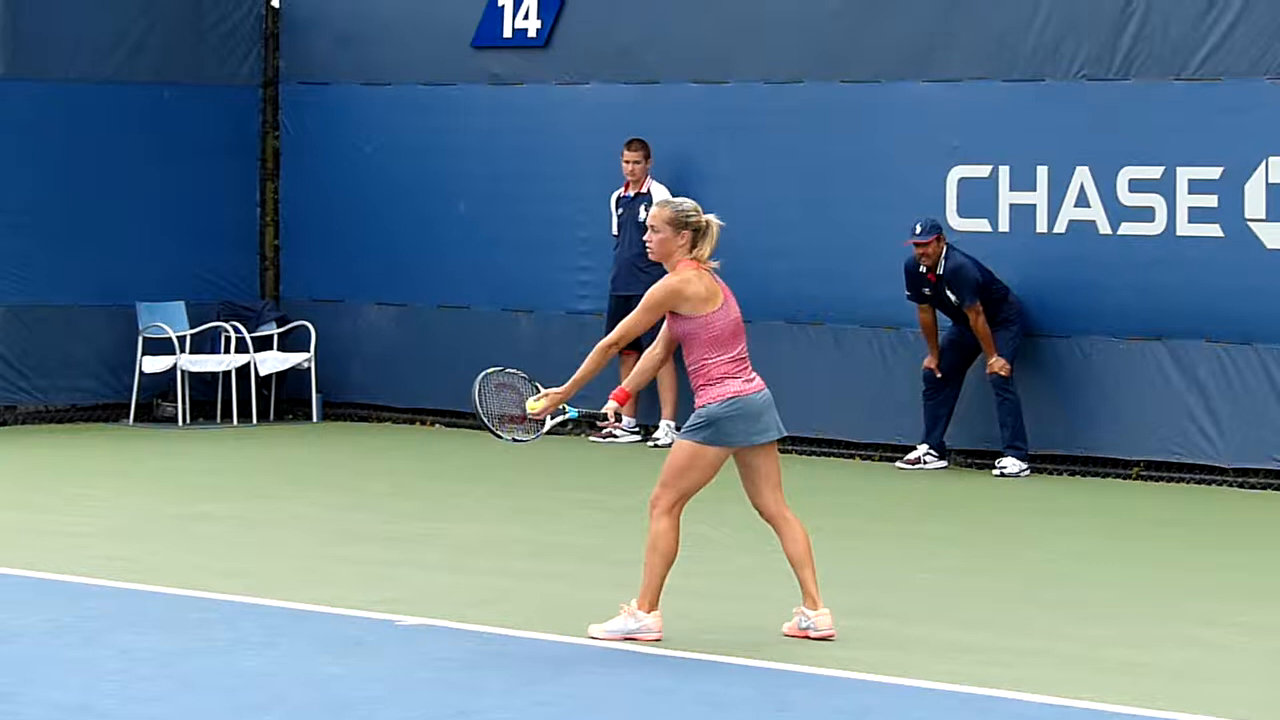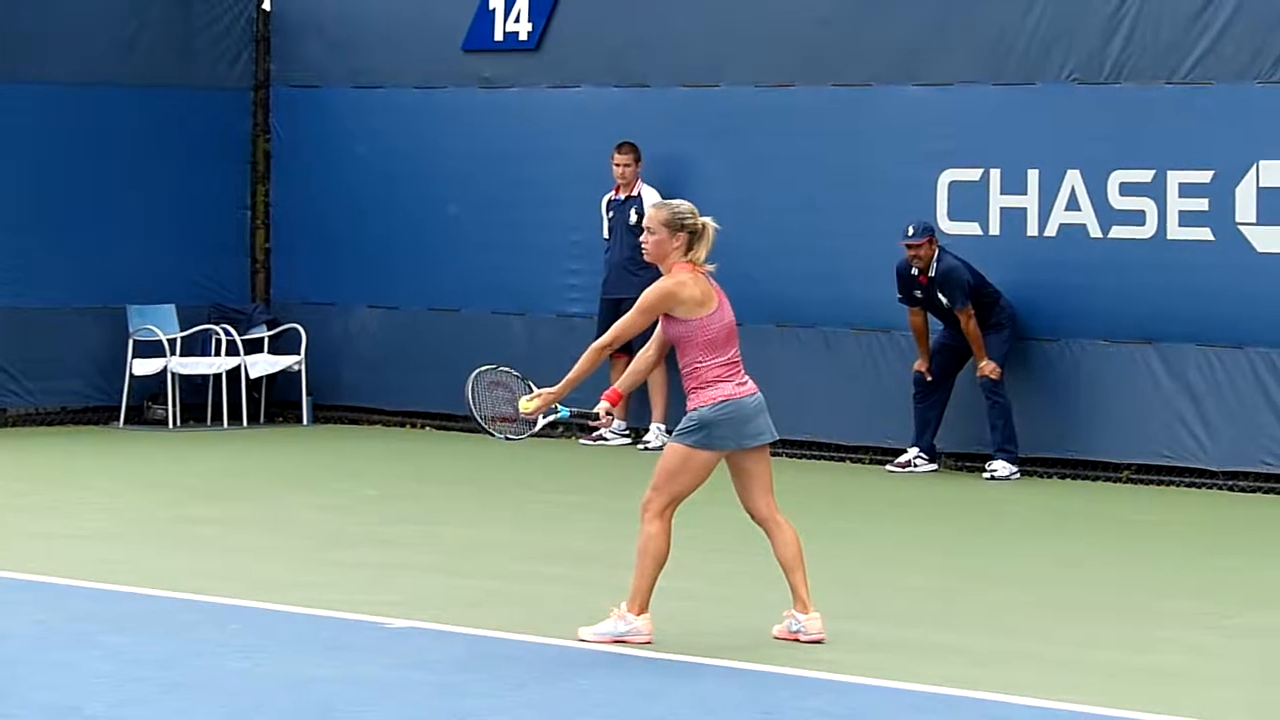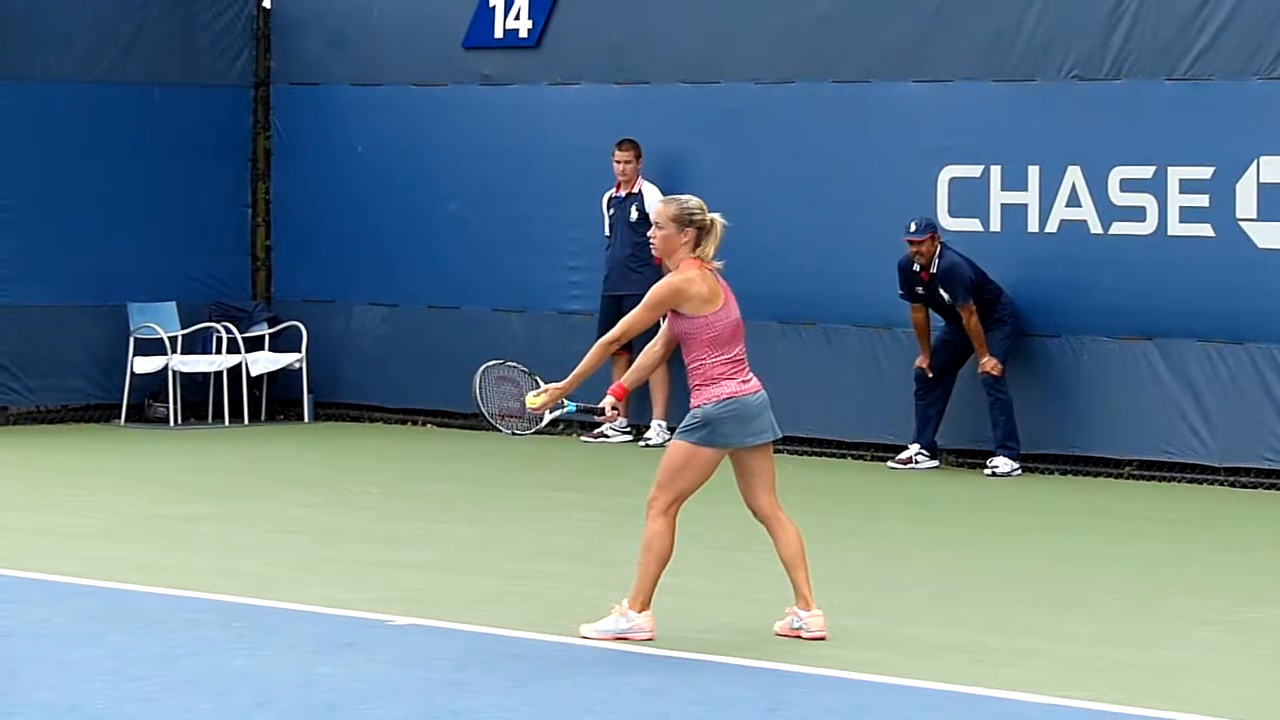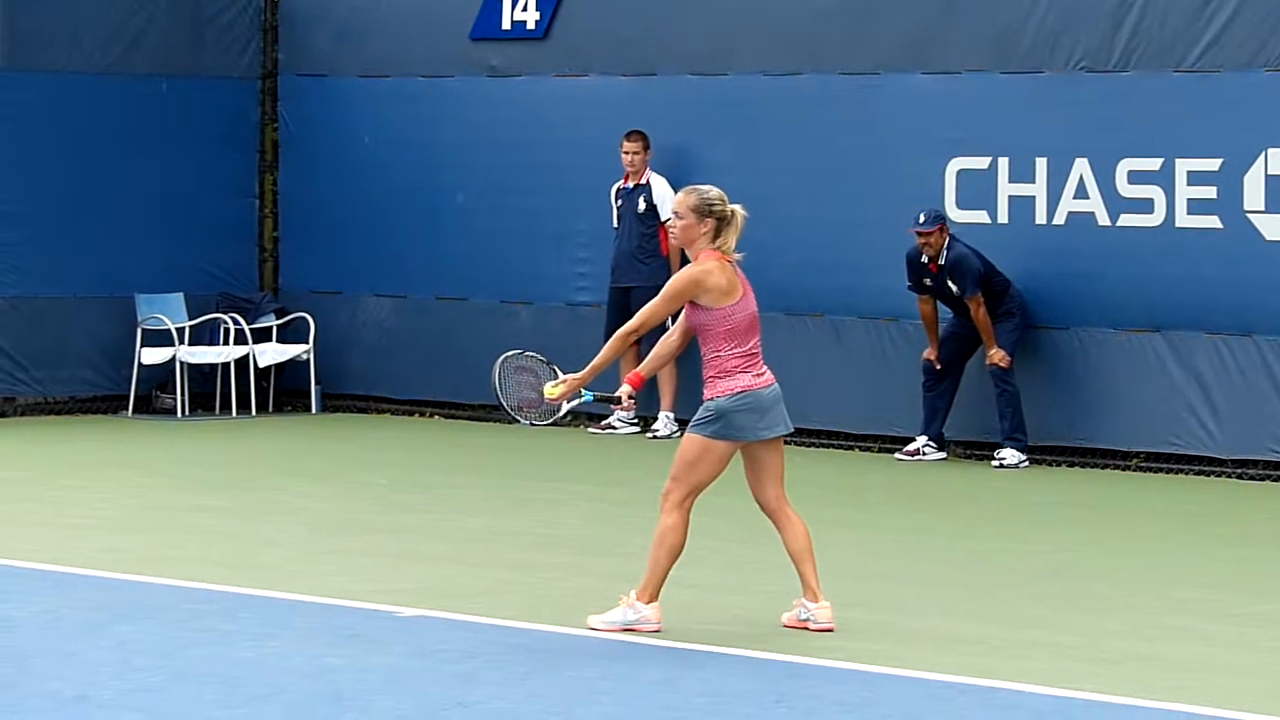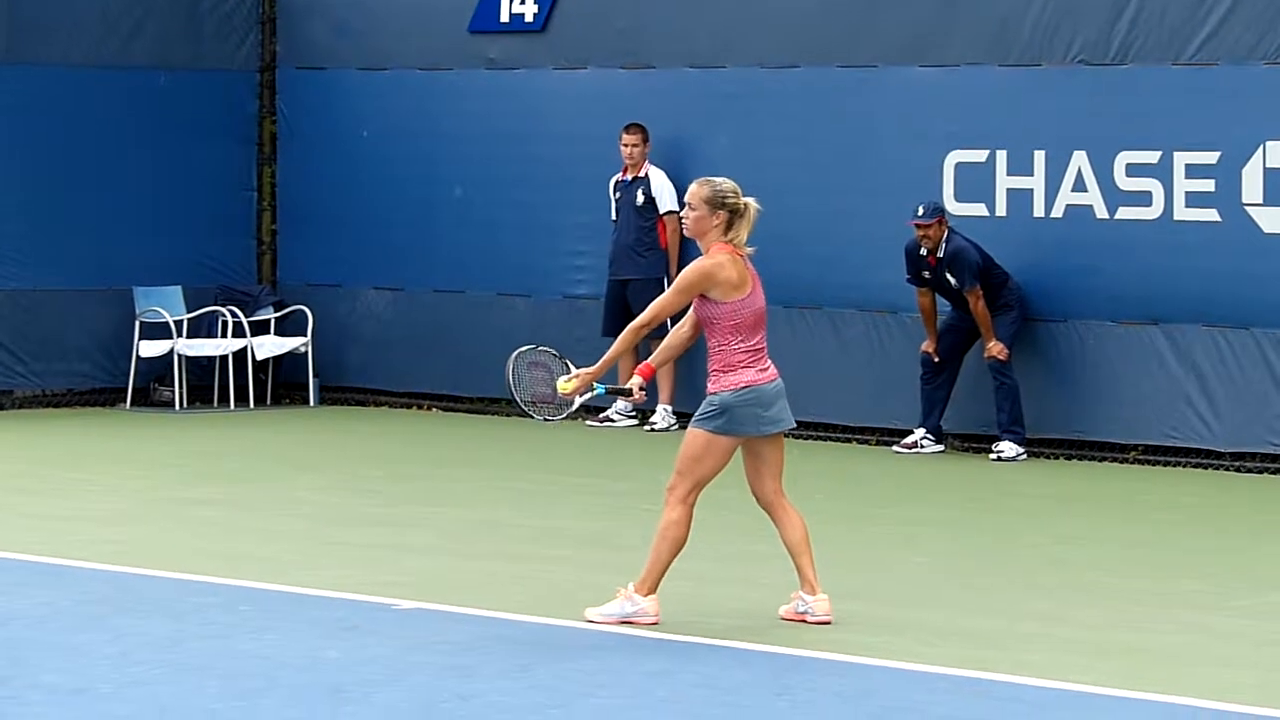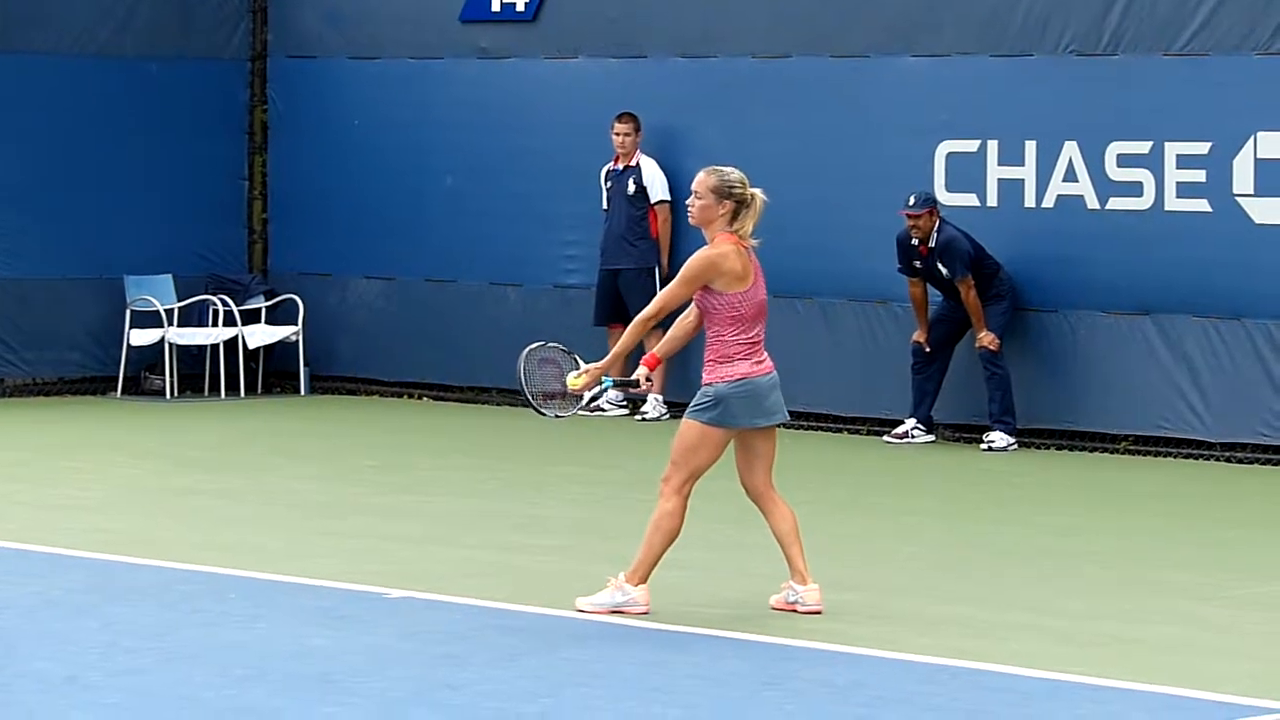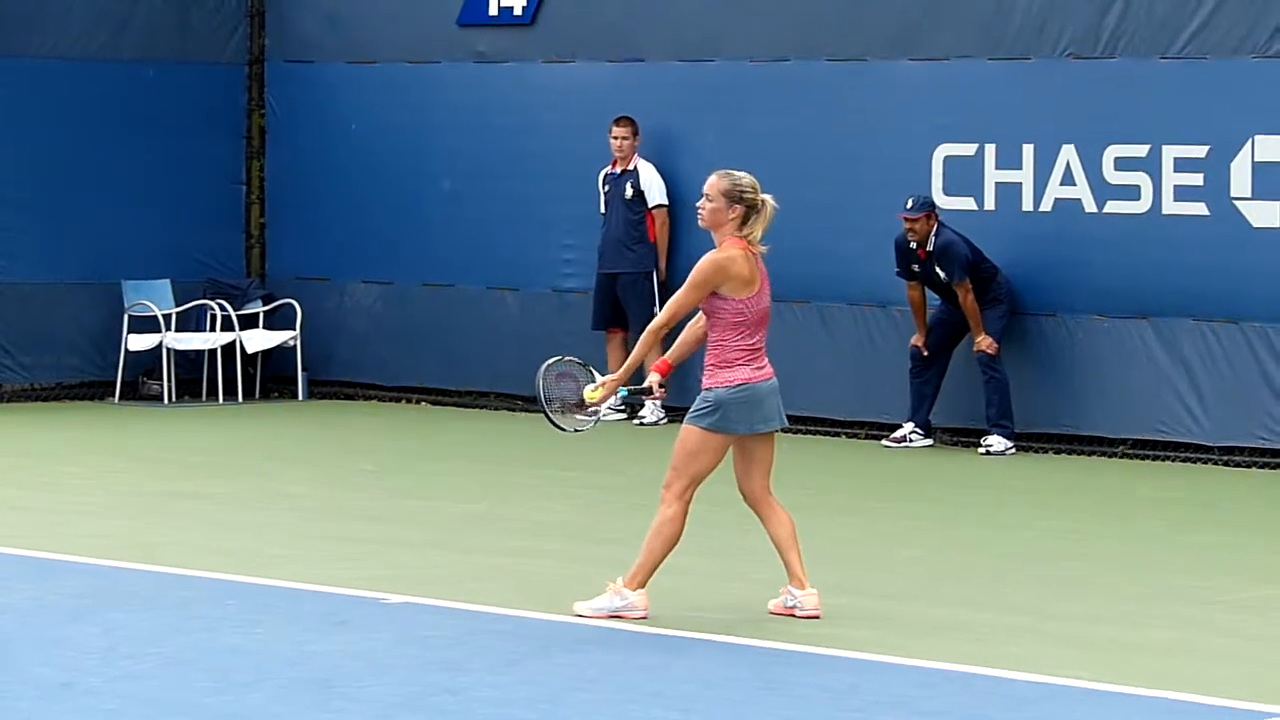
dt=0.7s
person 1, frame 1
left shoulder: (677, 284)
right shoulder: (700, 277)
left elbow: (612, 343)
right elbow: (659, 350)
left wrist: (565, 392)
right wrist: (620, 397)
left hip: (721, 408)
right hip: (754, 400)
left knee: (664, 505)
right knee: (775, 508)
left ankle: (644, 614)
right ankle: (815, 611)
person 1, frame 2
left shoulder: (672, 286)
right shoulder: (694, 280)
left elbow: (606, 344)
right elbow: (653, 351)
left wrist: (558, 392)
right wrist: (612, 397)
left hip: (713, 412)
right hip: (746, 404)
left knee: (655, 508)
right knee: (766, 512)
left ankle: (634, 617)
right ankle: (805, 616)
person 1, frame 3
left shoulder: (680, 282)
right shoulder: (702, 276)
left elbow: (613, 339)
right elbow: (660, 346)
left wrist: (565, 387)
right wrist: (619, 391)
left hip: (717, 408)
right hip: (750, 401)
left knee: (660, 505)
right knee: (768, 509)
left ankle: (636, 614)
right ankle: (808, 612)
person 1, frame 4
left shoulder: (699, 274)
right shoulder: (722, 267)
left elbow: (631, 330)
right elbow: (677, 336)
left wrist: (583, 377)
right wrist: (635, 380)
left hip: (730, 402)
right hip: (762, 394)
left knee: (675, 499)
right knee: (775, 503)
left ankle: (643, 605)
right ankle: (815, 604)
person 1, frame 5
left shoulder: (709, 266)
right shoulder: (734, 259)
left elbow: (644, 323)
right elbow: (687, 328)
left wrist: (595, 371)
right wrist: (645, 371)
left hip: (733, 396)
right hip: (764, 389)
left knee: (679, 494)
right knee: (772, 497)
left ankle: (641, 597)
right ankle: (813, 596)
person 1, frame 6
left shoulder: (714, 256)
right shoulder: (740, 251)
left elbow: (650, 315)
right elbow: (693, 317)
left wrist: (605, 365)
right wrist: (650, 362)
left hip: (728, 388)
right hip: (760, 382)
left knee: (673, 486)
right knee: (761, 489)
left ankle: (631, 588)
right ankle: (803, 587)
person 1, frame 7
left shoulder: (720, 260)
right shoulder: (747, 256)
left elbow: (661, 323)
left wrist: (620, 375)
right wrist: (662, 368)
left hip: (727, 392)
right hip: (759, 387)
left knee: (674, 493)
right knee: (758, 495)
left ankle: (629, 592)
right ankle: (801, 591)
person 2, frame 1
left shoulder: (659, 193)
right shoulder: (617, 197)
right wrist: (621, 271)
left hip: (651, 287)
right hip: (621, 287)
right knee: (627, 352)
left ankle: (667, 425)
right ankle: (627, 424)
person 2, frame 2
left shoulder: (649, 197)
right shoulder: (608, 201)
left wrist: (658, 282)
right wrist: (613, 276)
left hip: (642, 290)
right hip: (612, 290)
right knee: (618, 355)
left ankle: (658, 428)
right ankle: (618, 426)
person 2, frame 3
left shoulder: (650, 194)
right shoulder: (609, 198)
right wrist: (612, 276)
left hip: (643, 288)
right hip: (613, 288)
right knee: (619, 353)
left ankle: (659, 426)
right ankle: (619, 423)
person 2, frame 4
left shoulder: (658, 186)
right shoulder: (617, 190)
left wrist: (675, 279)
right wrist: (620, 268)
left hip: (651, 281)
right hip: (620, 280)
left knee: (659, 346)
right knee: (627, 345)
left ankle: (667, 417)
right ankle: (626, 414)
person 2, frame 5
left shoulder: (657, 179)
right shoulder: (615, 182)
left elbow: (673, 227)
left wrist: (672, 271)
right wrist: (619, 261)
left hip: (649, 274)
right hip: (618, 272)
left knee: (658, 339)
left ankle: (665, 411)
right ankle: (624, 407)
person 2, frame 6
left shoulder: (648, 168)
right shoulder: (607, 172)
left elbow: (664, 216)
left wrist: (663, 260)
right wrist: (610, 250)
left hip: (641, 264)
right hip: (610, 262)
left knee: (650, 328)
right knee: (615, 327)
left ankle: (656, 400)
right ankle: (615, 397)
person 2, frame 7
left shoulder: (647, 172)
right shoulder: (605, 175)
left elbow: (662, 220)
left wrist: (661, 264)
right wrist: (608, 255)
left hip: (639, 268)
right hip: (608, 267)
right knee: (613, 331)
left ankle: (654, 404)
right ankle: (613, 401)
person 3, frame 1
left shoulder: (959, 267)
right shoulder: (913, 267)
left elbow: (976, 315)
right elbow: (925, 310)
left wrist: (993, 357)
right wrist: (934, 354)
left hip: (1003, 318)
right hip: (964, 323)
left knee: (999, 377)
right knee: (935, 375)
left ankle: (1016, 457)
right ankle: (932, 450)
person 3, frame 2
left shoulder: (951, 270)
right shoulder: (905, 270)
left elbow: (968, 318)
right elbow: (917, 314)
left wrist: (983, 360)
right wrist: (924, 357)
left hip: (994, 322)
right hip: (955, 327)
left knee: (989, 380)
right knee: (925, 378)
left ankle: (1006, 461)
right ankle: (922, 453)
person 3, frame 3
left shoulder: (952, 266)
right shoulder: (907, 266)
left elbow: (969, 314)
right elbow: (918, 310)
left wrist: (984, 356)
right wrist: (925, 353)
left hip: (995, 318)
right hip: (956, 323)
left knee: (991, 376)
right knee: (926, 375)
left ankle: (1007, 457)
right ankle: (923, 450)
person 3, frame 4
left shoulder: (961, 258)
right shoulder: (915, 258)
left elbow: (977, 306)
right elbow: (926, 302)
left wrist: (991, 348)
right wrist: (933, 346)
left hip: (1004, 312)
right hip: (965, 316)
left knee: (999, 368)
right knee: (934, 367)
left ankle: (1014, 448)
right ankle: (931, 441)
person 3, frame 5
left shoulder: (960, 251)
right shoulder: (914, 250)
left elbow: (976, 299)
right elbow: (925, 294)
left wrist: (990, 341)
right wrist: (931, 338)
left hip: (1002, 304)
right hip: (963, 308)
left knee: (997, 361)
right knee: (932, 359)
left ankle: (1012, 441)
right ankle: (928, 434)
person 3, frame 6
left shoulder: (951, 241)
right shoulder: (905, 240)
left elbow: (968, 289)
right elbow: (916, 285)
left wrist: (981, 332)
right wrist: (923, 329)
left hip: (993, 294)
right hip: (954, 299)
left knee: (988, 351)
right knee: (923, 349)
left ankle: (1003, 431)
right ankle: (919, 424)
person 3, frame 7
left shoulder: (949, 244)
right shoulder: (903, 244)
left elbow: (966, 292)
right elbow: (914, 288)
left wrist: (979, 336)
right wrist: (921, 332)
left hip: (990, 298)
right hip: (952, 302)
left knee: (986, 355)
right knee: (921, 353)
left ankle: (1001, 435)
right ankle: (917, 428)
